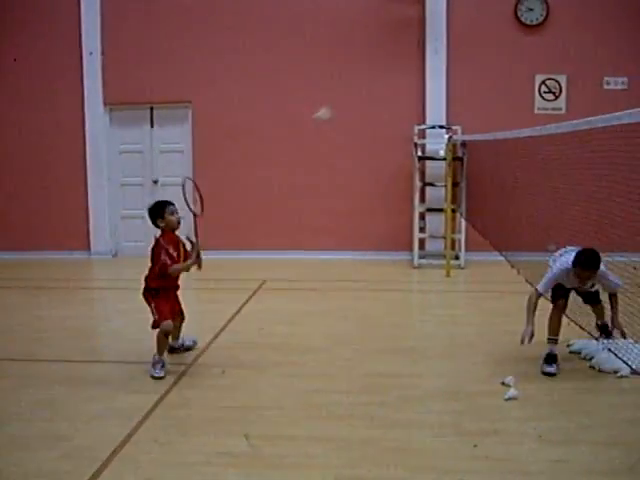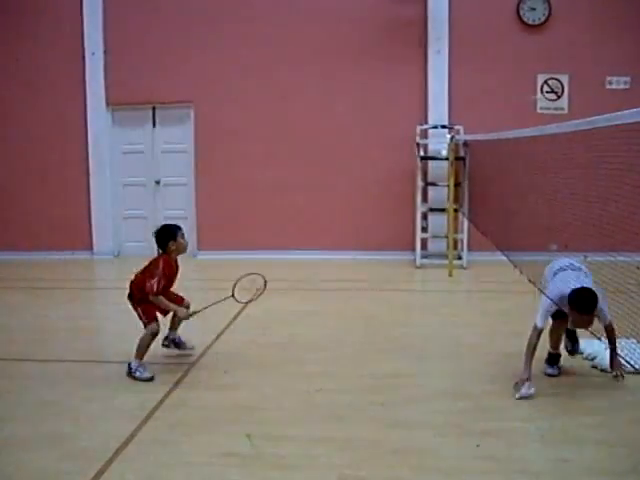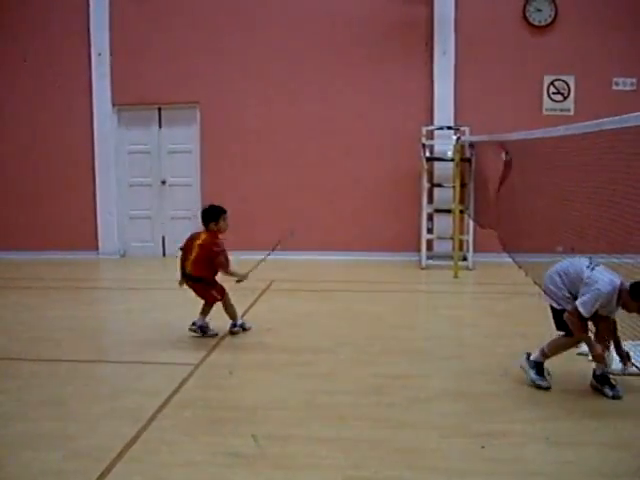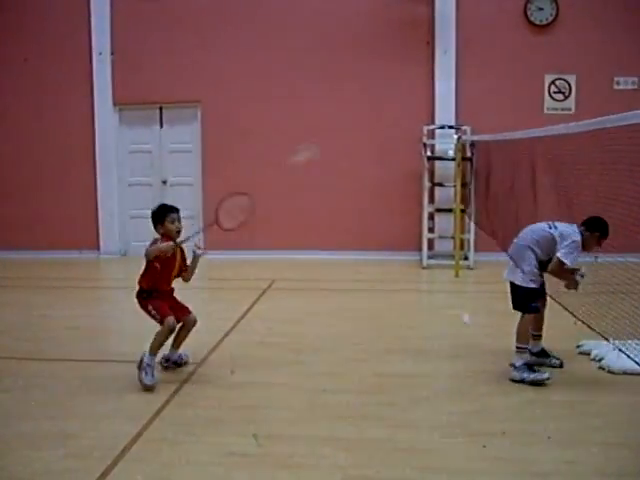
dt=0.7s
person 1, frame 1
left shoulder: (177, 240)
right shoulder: (163, 243)
left elbow: (187, 264)
right elbow: (172, 270)
left wrist: (195, 253)
right wrist: (193, 261)
left hip: (170, 289)
right hip: (156, 291)
left knee: (179, 319)
right knee: (166, 326)
left ankle: (175, 343)
right ankle: (158, 360)
person 1, frame 2
left shoulder: (171, 261)
right shoulder: (161, 266)
right elbow: (153, 295)
right wrist: (176, 309)
left hip: (153, 292)
right hip: (141, 297)
left knee: (184, 305)
right knee: (153, 328)
left ankle: (172, 338)
right ankle: (135, 366)
person 1, frame 3
left shoulder: (196, 236)
right shoulder: (216, 244)
left elbow: (184, 255)
right elbow: (224, 269)
left wrist: (183, 276)
right wrist: (239, 275)
left hip: (190, 277)
right hip: (201, 280)
left knee: (212, 297)
right knee: (223, 296)
left ankle: (200, 324)
right ankle: (236, 324)
person 1, frame 4
left shoulder: (179, 249)
right shoulder: (158, 244)
left elbow: (186, 277)
right elbow: (149, 254)
left wrist: (196, 259)
right wrist: (162, 247)
left hip: (165, 293)
right hip: (149, 295)
left knee: (190, 319)
right knee: (170, 323)
left ankle: (171, 356)
right ankle: (148, 360)
person 2, frame 1
left shoulder: (601, 273)
right shoulder: (560, 269)
left elbow: (613, 291)
right elbow: (534, 295)
left wrist: (615, 317)
right wrist: (529, 324)
right hip: (561, 271)
left knee: (596, 303)
right knee: (560, 304)
left ankle: (602, 324)
right ankle: (551, 352)
person 2, frame 2
left shoulder: (596, 300)
right shoulder: (553, 297)
left elbow: (609, 326)
right elbow: (536, 333)
left wrist: (614, 357)
right wrist: (526, 370)
right knee: (560, 323)
left ankle: (570, 332)
right ankle: (553, 356)
person 2, frame 3
left shoulder: (620, 291)
right shoulder: (603, 291)
left elbow: (609, 319)
right elbow: (570, 315)
left wrist: (619, 349)
right wrist: (591, 345)
right hip: (558, 281)
left knee: (604, 324)
right knee: (576, 336)
left ankle: (600, 376)
right ankle: (534, 361)
person 2, frame 4
left shoulder: (566, 231)
right shoulder: (574, 240)
right elbow: (555, 269)
left wrist: (568, 273)
right wrist: (572, 280)
left hip: (520, 258)
right hip: (525, 262)
left knee: (539, 304)
right knee: (531, 311)
left ankle: (535, 351)
right ankle: (519, 365)
